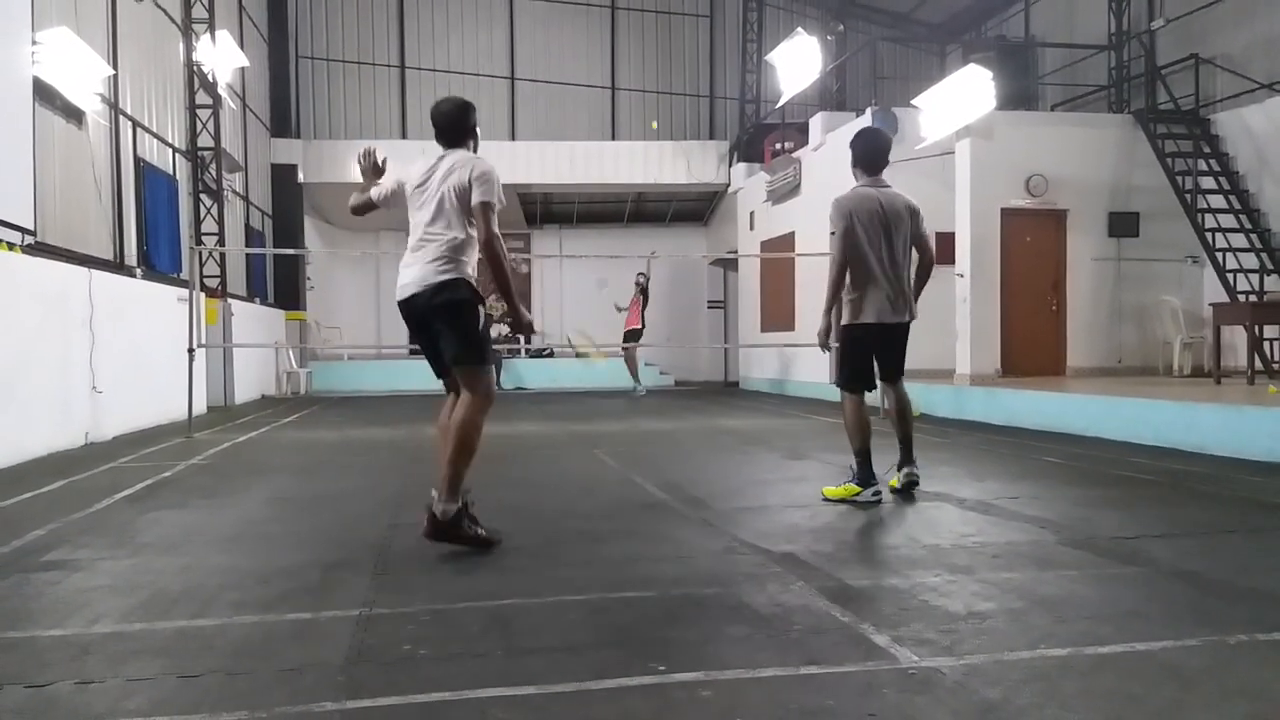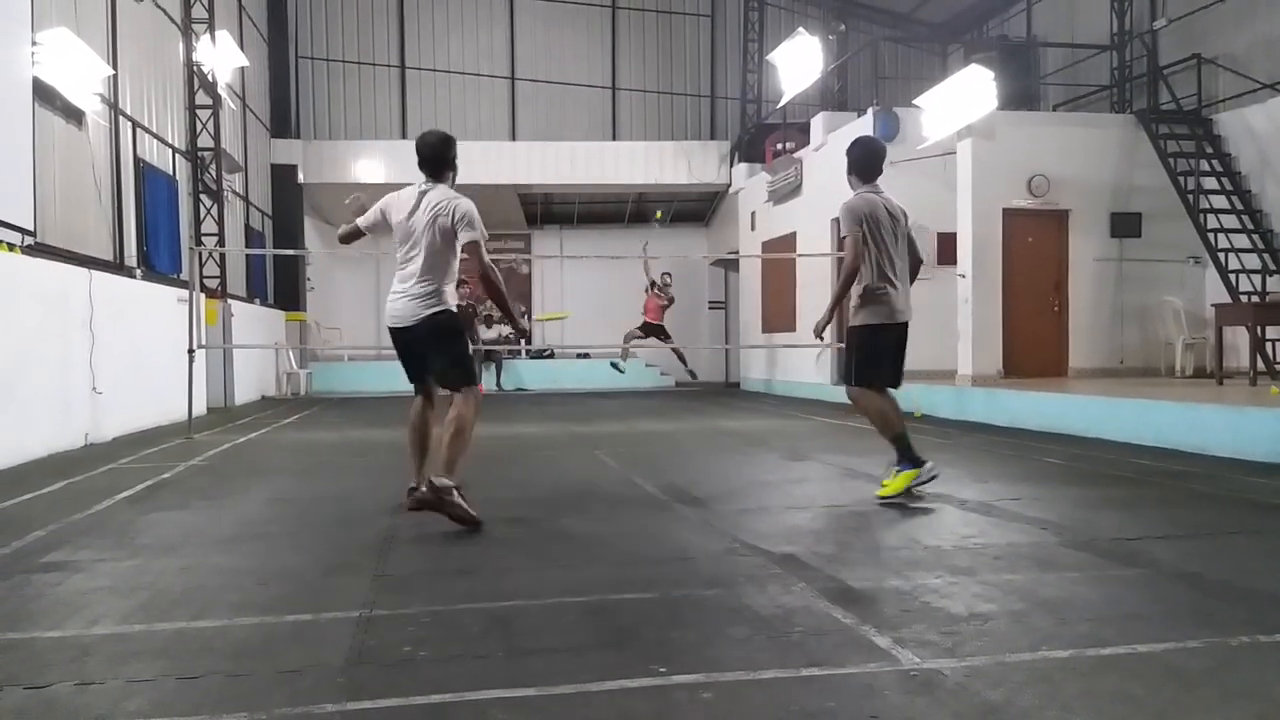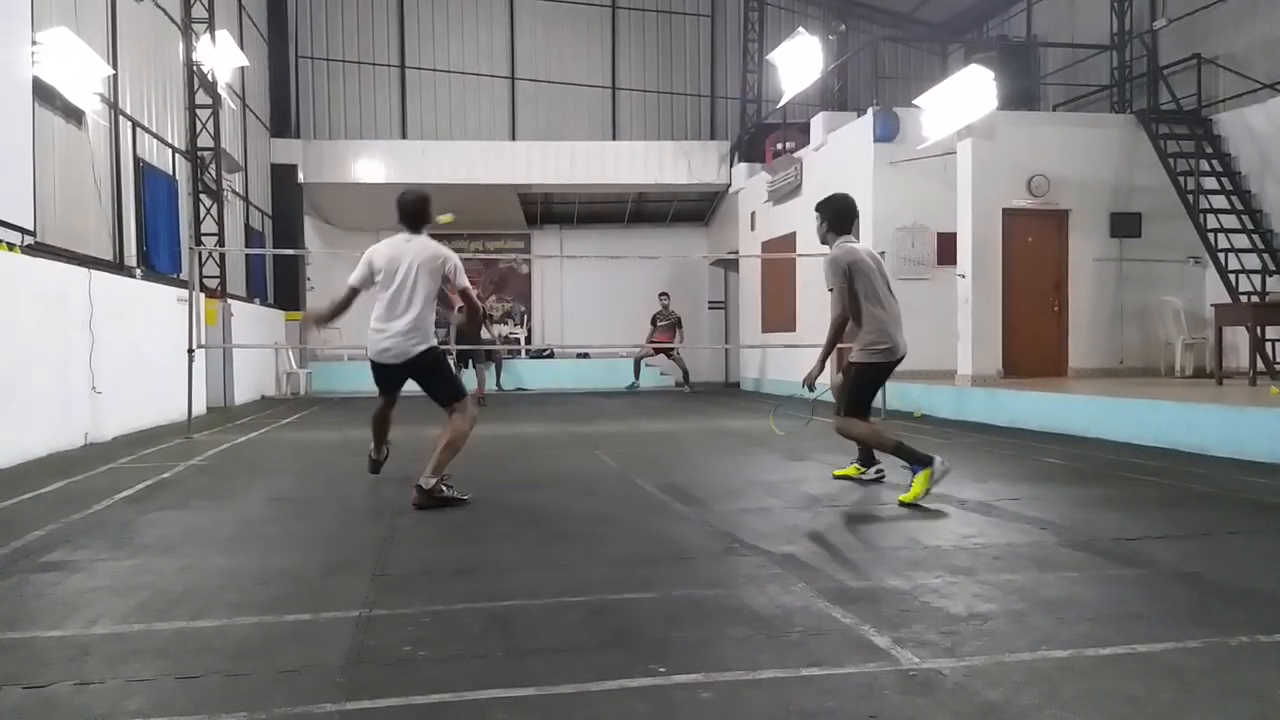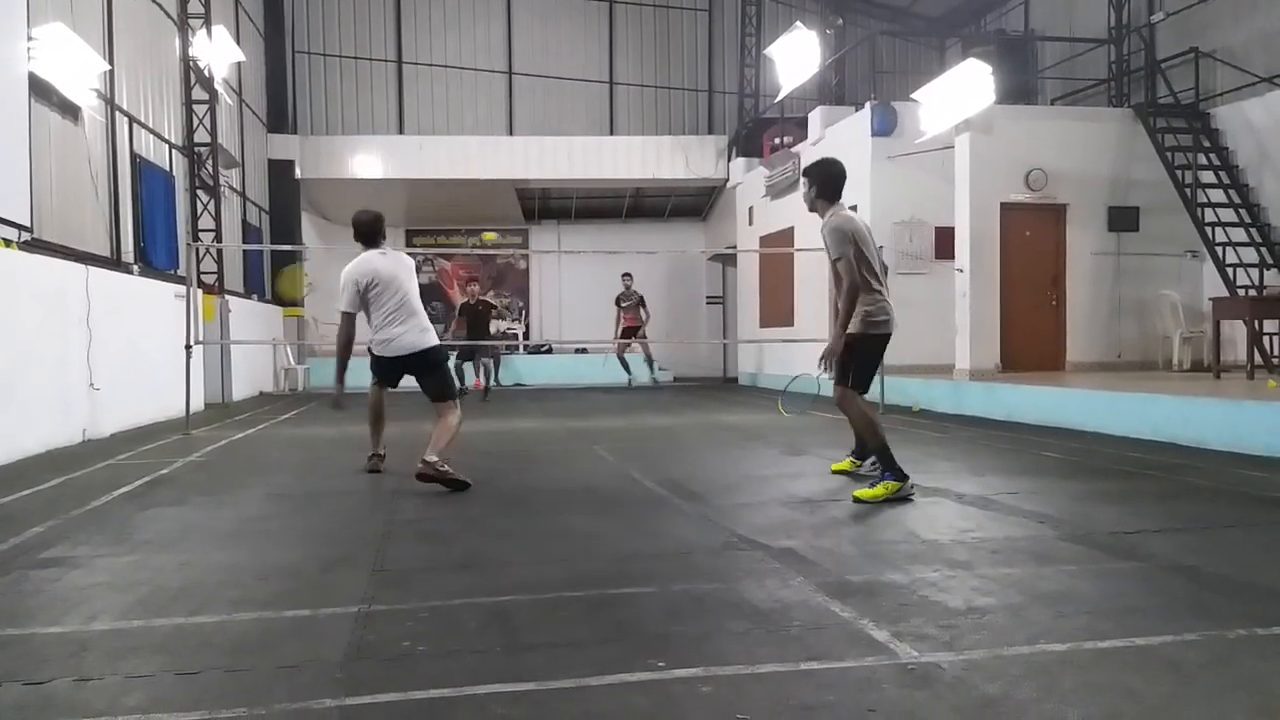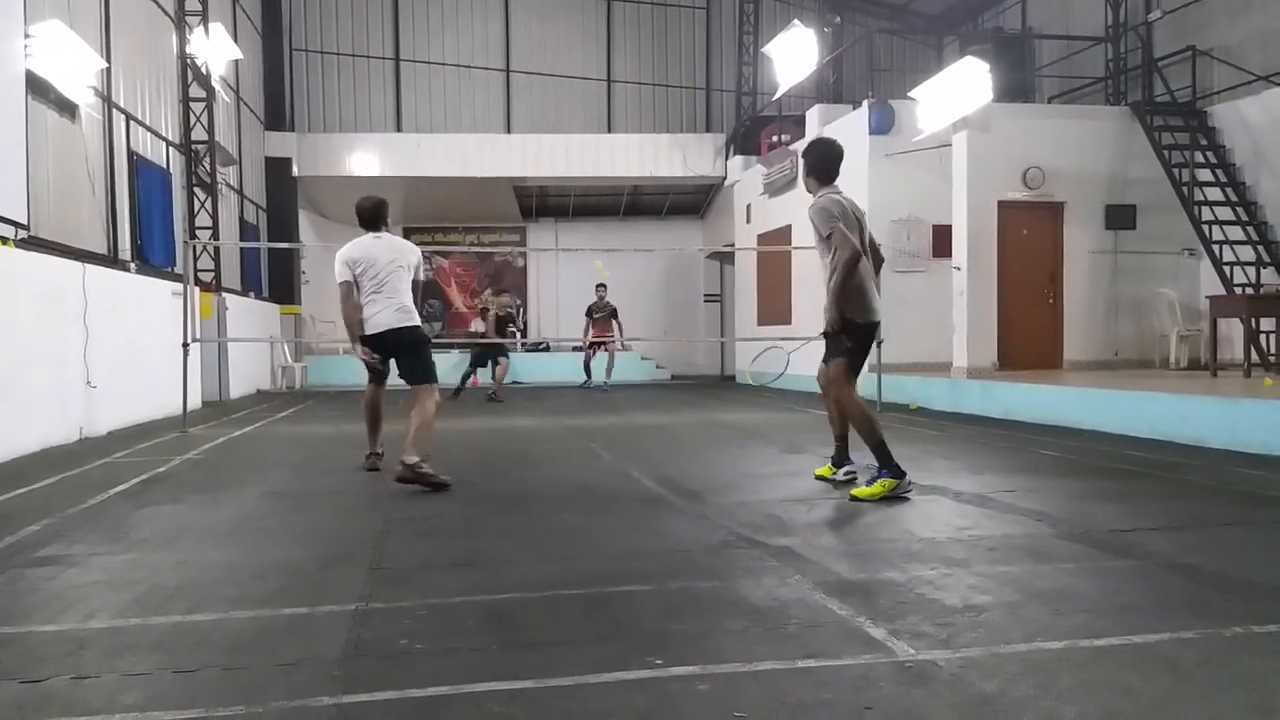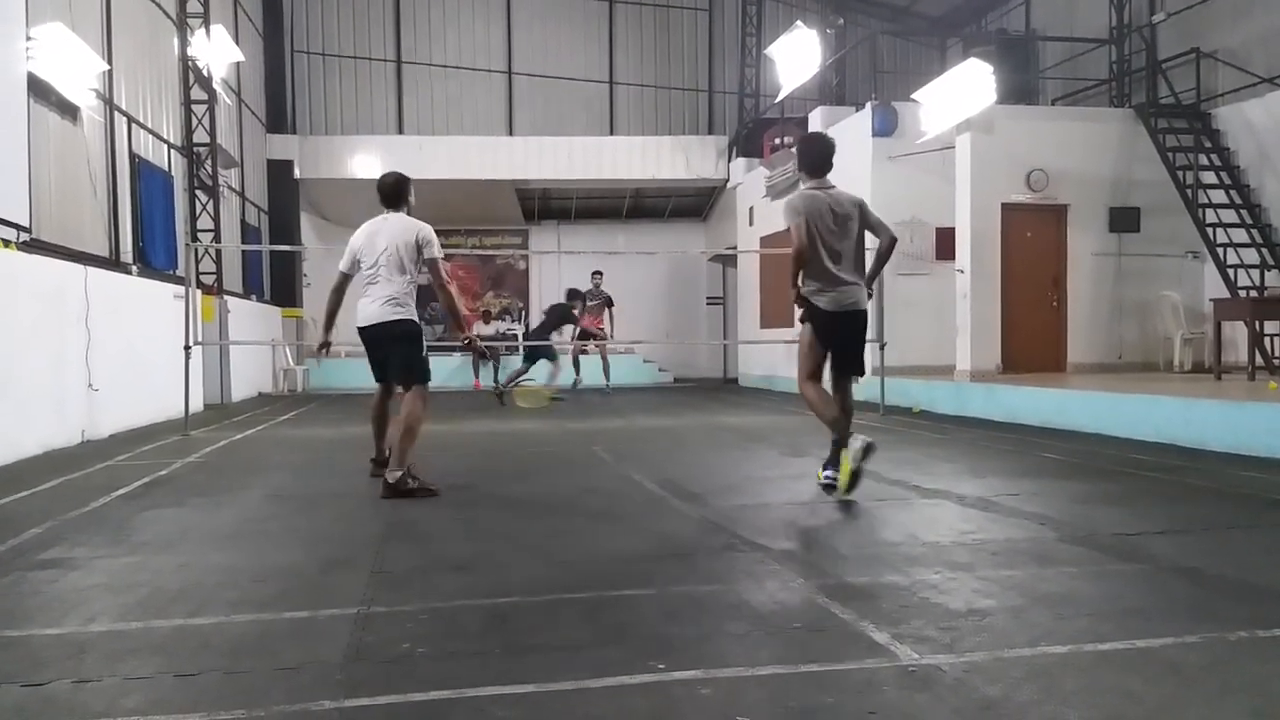
dt=0.3s
person 1, frame 1
left shoulder: (845, 203)
right shoulder: (906, 204)
left elbow: (839, 262)
right elbow: (927, 258)
left wrist: (827, 315)
right wrist: (912, 298)
left hip: (861, 312)
right hip: (898, 313)
left knee: (852, 393)
right knee: (894, 384)
left ankle: (865, 480)
right ankle: (907, 464)
person 1, frame 2
left shoulder: (854, 206)
right shoulder: (896, 208)
left elbow: (853, 263)
right elbow: (916, 260)
left wrist: (829, 312)
left hip: (871, 312)
right hip: (898, 312)
left knee: (861, 390)
right knee: (879, 388)
left ankle: (913, 462)
right ankle: (907, 463)
person 1, frame 3
left shoulder: (836, 259)
right shoulder: (866, 253)
left elbow: (841, 315)
left wrist: (820, 364)
left hip: (874, 349)
right hip: (889, 344)
left knee: (845, 422)
right knee: (848, 401)
left ankle: (923, 463)
right ankle: (867, 462)
person 1, frame 4
left shoulder: (834, 226)
right shoulder: (851, 219)
left elbow: (850, 283)
right elbow: (880, 269)
left wrist: (837, 336)
left hip: (867, 323)
right hip: (872, 319)
left knee: (847, 395)
right knee: (849, 390)
left ankle: (895, 477)
right ankle: (864, 454)
person 1, frame 5
left shoulder: (821, 206)
right shoulder: (850, 205)
left elbow: (850, 252)
right elbow: (876, 256)
left wrist: (834, 305)
left hip: (851, 313)
right hip: (864, 311)
left knee: (842, 390)
right knee: (827, 380)
left ankle: (892, 472)
right ankle: (840, 460)
person 1, frame 6
left shoulder: (797, 203)
right shoulder: (853, 201)
left elbow: (800, 246)
right elbow: (889, 237)
left wrist: (794, 285)
right wrist: (867, 280)
left hip: (821, 303)
right hip: (856, 304)
left knee: (808, 381)
right knee: (842, 384)
left ankle: (851, 442)
right ankle: (835, 462)
person 2, frame 1
left shoulder: (413, 173)
right shoulder: (479, 170)
left elbow: (357, 205)
right elbow: (488, 241)
left wrist: (370, 177)
right wrist: (515, 308)
left hip: (410, 292)
right hip: (447, 286)
left knee: (458, 392)
right knee: (479, 392)
left ankle: (446, 501)
right ankle: (449, 509)
person 2, frame 2
left shoulder: (395, 200)
right shoulder: (459, 206)
left elbow: (344, 236)
right elbow: (482, 269)
left wrist: (358, 213)
right wrist: (512, 318)
left hip: (398, 315)
right hip: (434, 314)
left knee: (424, 395)
right knee: (465, 396)
left ankle: (419, 486)
right ankle: (443, 487)
person 2, frame 3
left shoulder: (377, 252)
right shoulder: (443, 255)
left elbow: (345, 300)
right elbow: (473, 305)
left wrist: (321, 317)
right wrist: (475, 325)
left hip: (381, 349)
right hip: (420, 349)
left knee: (387, 398)
right knee: (464, 414)
left ankle: (377, 454)
right ankle: (429, 483)
person 2, frame 4
left shoulder: (353, 272)
right shoulder: (406, 260)
left elbow: (347, 328)
left wrist: (340, 378)
left hip: (386, 349)
right hip: (426, 345)
left knee: (378, 387)
right knee: (450, 412)
left ankle: (376, 454)
right ankle: (432, 460)
person 2, frame 5
left shoulder: (347, 253)
right shoulder: (409, 249)
left elbow: (348, 300)
left wrist: (358, 345)
left hip: (371, 330)
right hip: (407, 326)
left knee: (375, 385)
right knee: (427, 394)
left ankle: (374, 453)
right ankle: (412, 461)
person 2, frame 6
left shoulder: (362, 234)
right shoulder: (420, 230)
left elbow: (338, 287)
right elbow: (442, 284)
left wrist: (326, 332)
right wrist: (462, 328)
left hip: (366, 321)
right hip: (398, 319)
left knee: (386, 388)
right knee: (416, 392)
left ankle: (381, 458)
right ankle: (396, 475)
